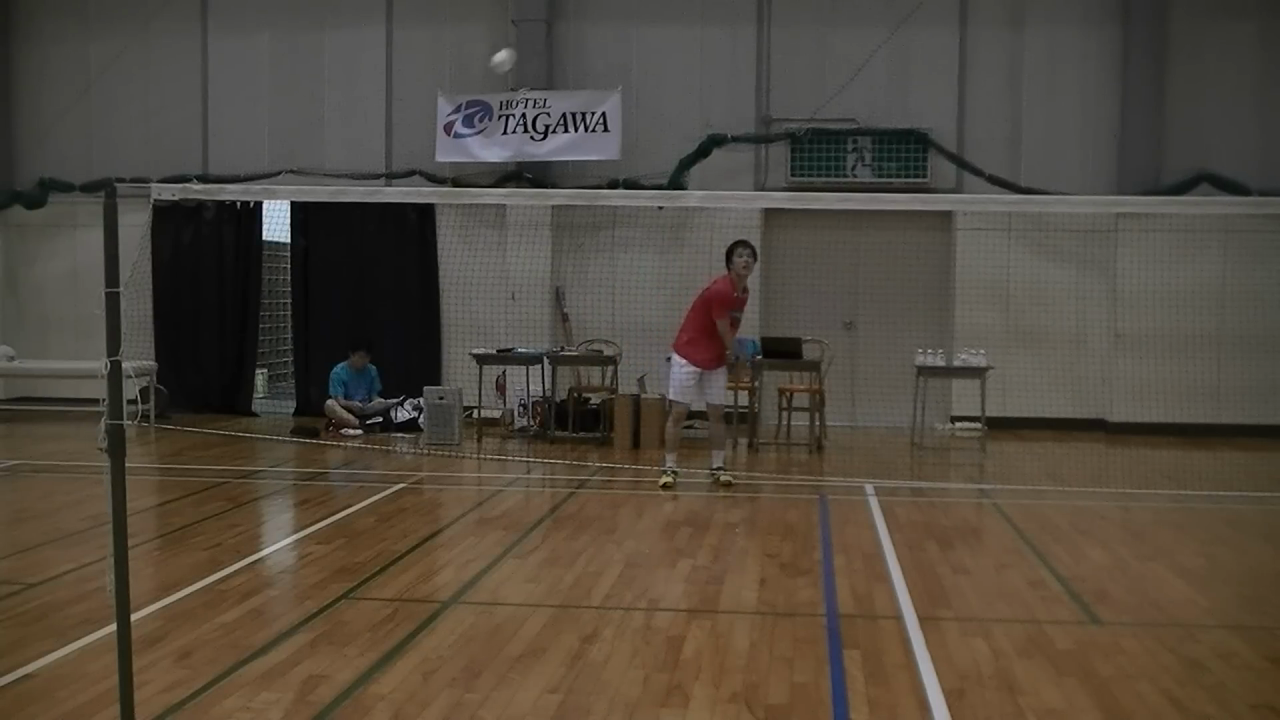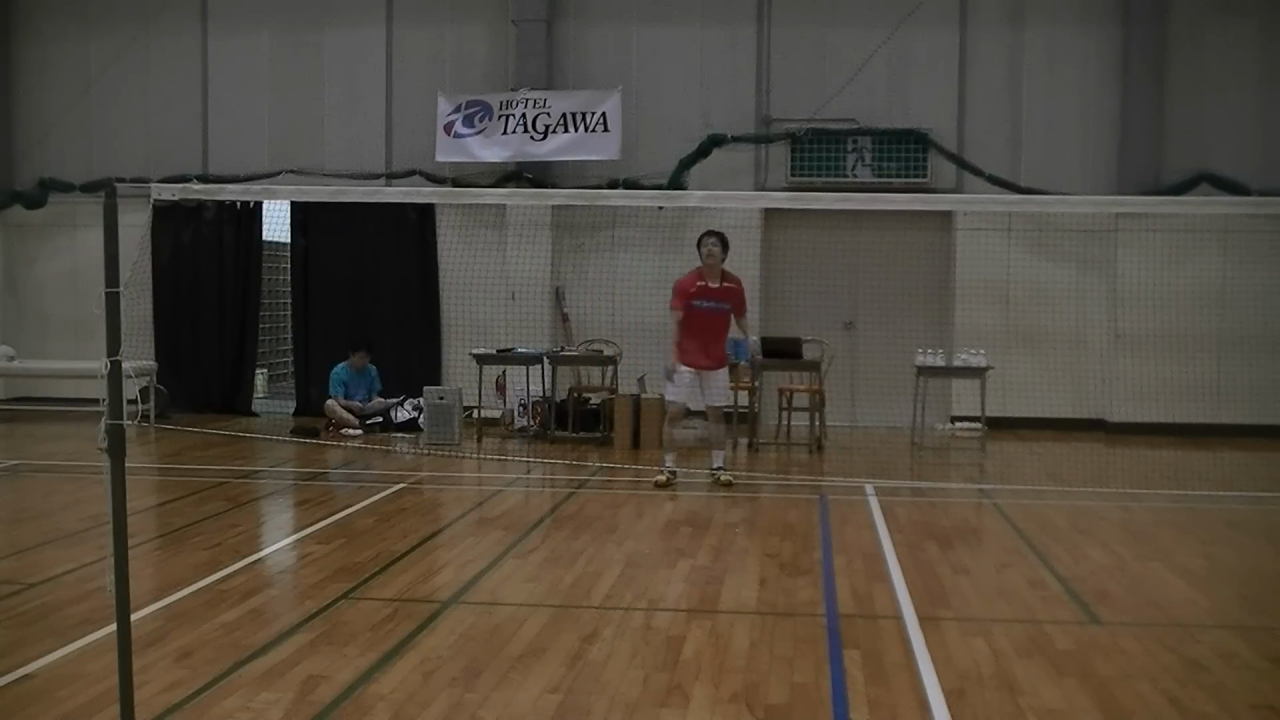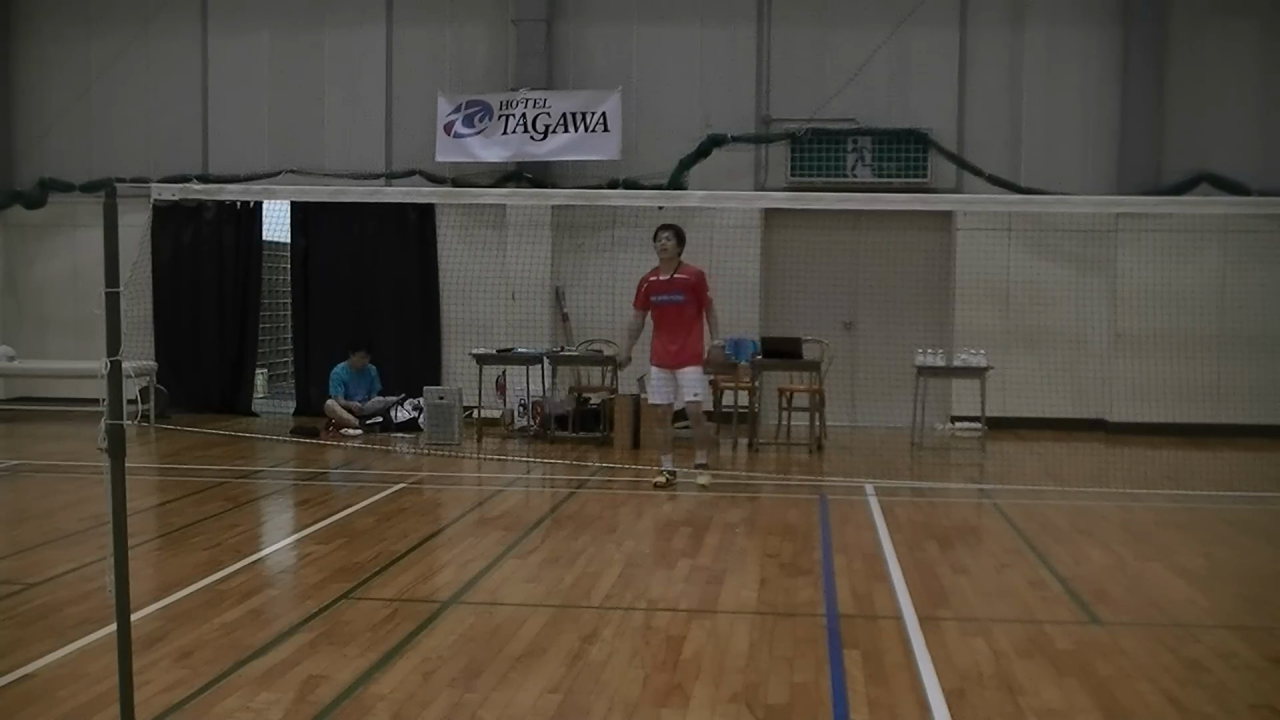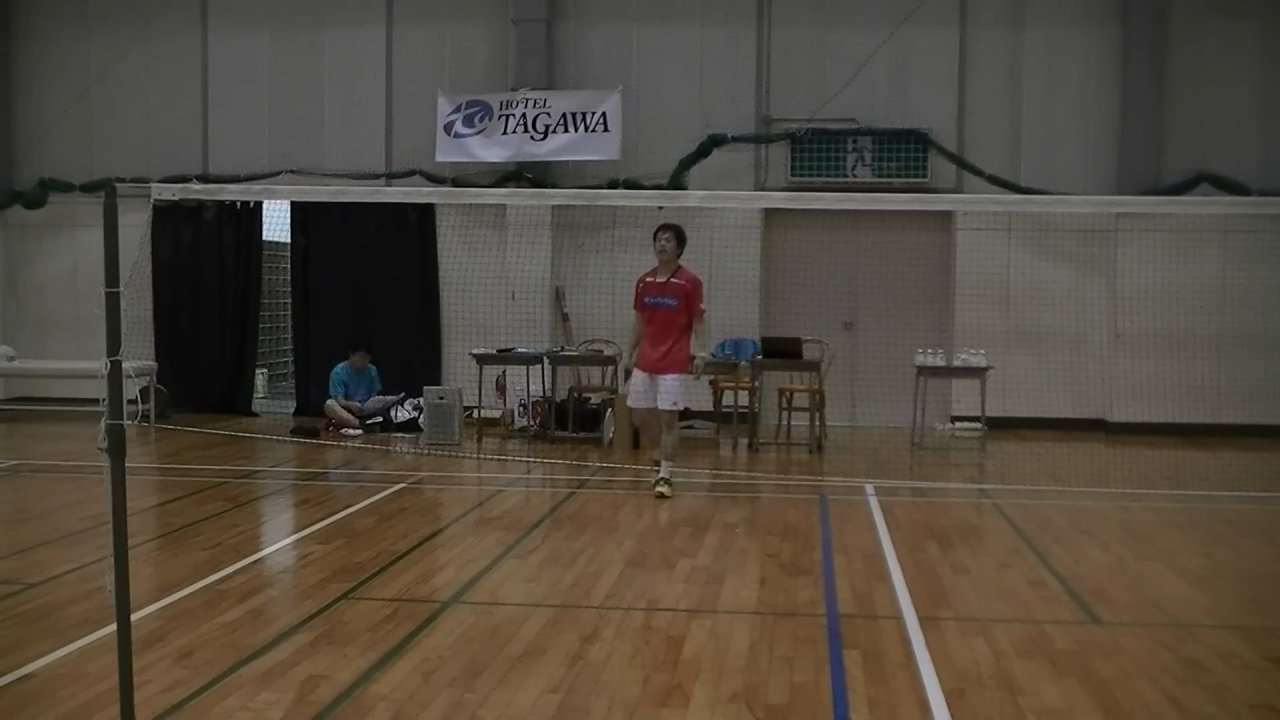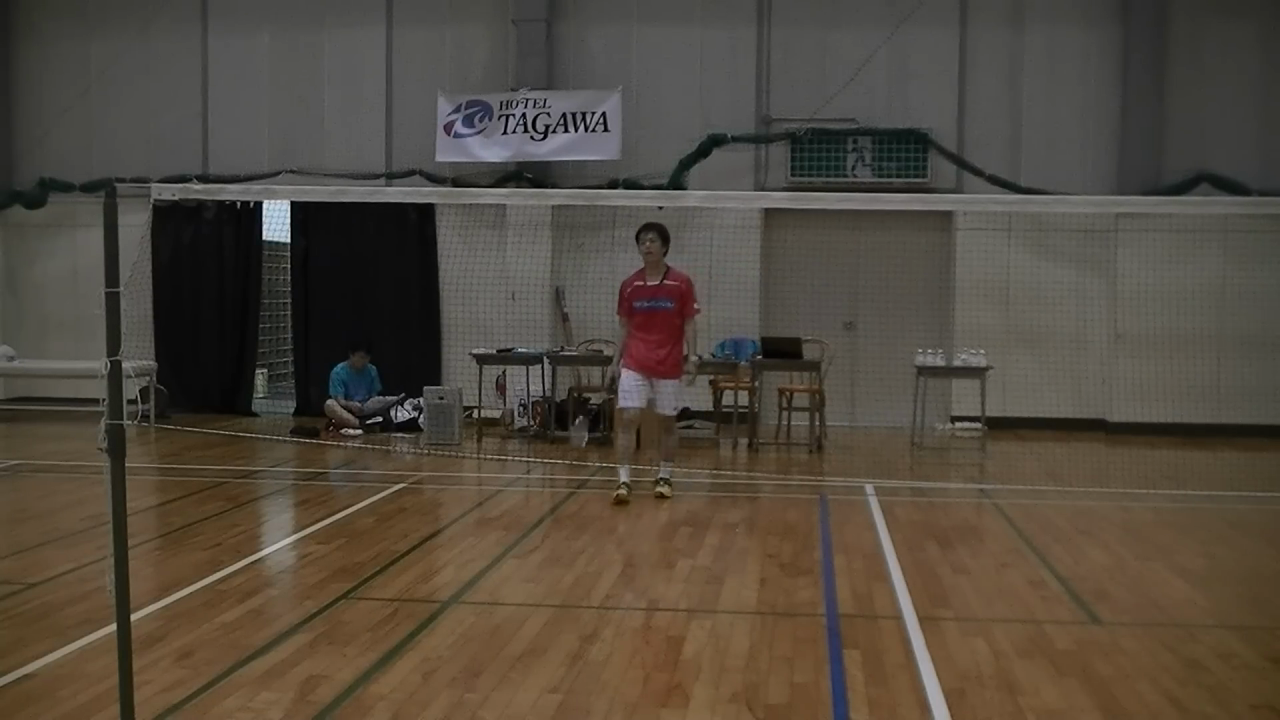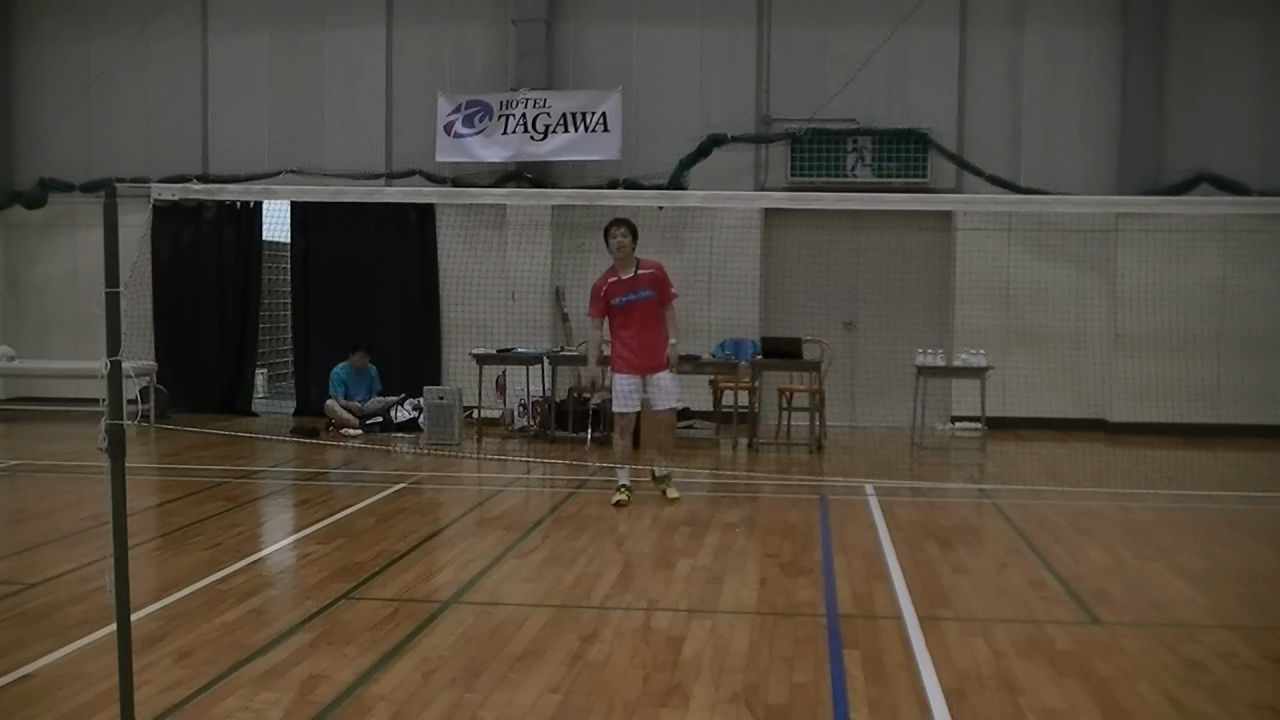
dt=0.5s
person 1, frame 1
left shoulder: (743, 291)
right shoulder: (721, 290)
right elbow: (724, 331)
left wrist: (730, 352)
right wrist: (736, 354)
left hip: (715, 360)
right hip: (688, 355)
left knee: (717, 413)
right knee: (678, 412)
left ankle: (718, 467)
right ankle: (669, 468)
person 1, frame 2
left shoulder: (735, 285)
right shoulder: (686, 283)
left elbow: (740, 316)
right elbow: (675, 323)
left wrist: (750, 337)
right wrist: (673, 357)
left hip: (716, 362)
right hip: (686, 358)
left knee: (716, 414)
right knee: (674, 412)
left ankle: (718, 467)
right ankle: (669, 468)
person 1, frame 3
left shoulder: (694, 276)
right shoulder: (646, 282)
left elbow: (708, 310)
right elbow: (638, 319)
left wrist: (715, 341)
right wrist: (626, 350)
left hip: (689, 357)
right hip: (659, 358)
left knee: (694, 411)
right knee: (661, 414)
left ankle: (702, 463)
right ankle: (667, 469)
person 1, frame 4
left shoulder: (690, 282)
right shoulder: (643, 282)
left elbow: (698, 321)
left wrist: (699, 353)
right wrist: (630, 354)
left hip: (673, 362)
right hip: (644, 361)
left knee: (668, 418)
right knee: (641, 417)
left ankle: (665, 476)
right ankle: (659, 459)
person 1, frame 5
left shoulder: (682, 283)
right shoulder: (629, 286)
left elbow: (689, 324)
right elbow: (625, 327)
left wrist: (692, 357)
right wrist: (616, 361)
left hip: (669, 365)
right hip: (634, 364)
left knee: (668, 422)
right knee: (627, 419)
left ankle: (664, 477)
right ankle: (624, 481)
person 1, frame 6
left shoulder: (655, 271)
right shoulder: (602, 285)
left elbow: (668, 309)
right elbow: (596, 327)
left wrist: (672, 342)
right wrist: (592, 363)
left hip: (659, 361)
right hip: (624, 365)
left knee: (666, 419)
right knee: (623, 423)
left ankle: (661, 473)
right ankle: (623, 484)
